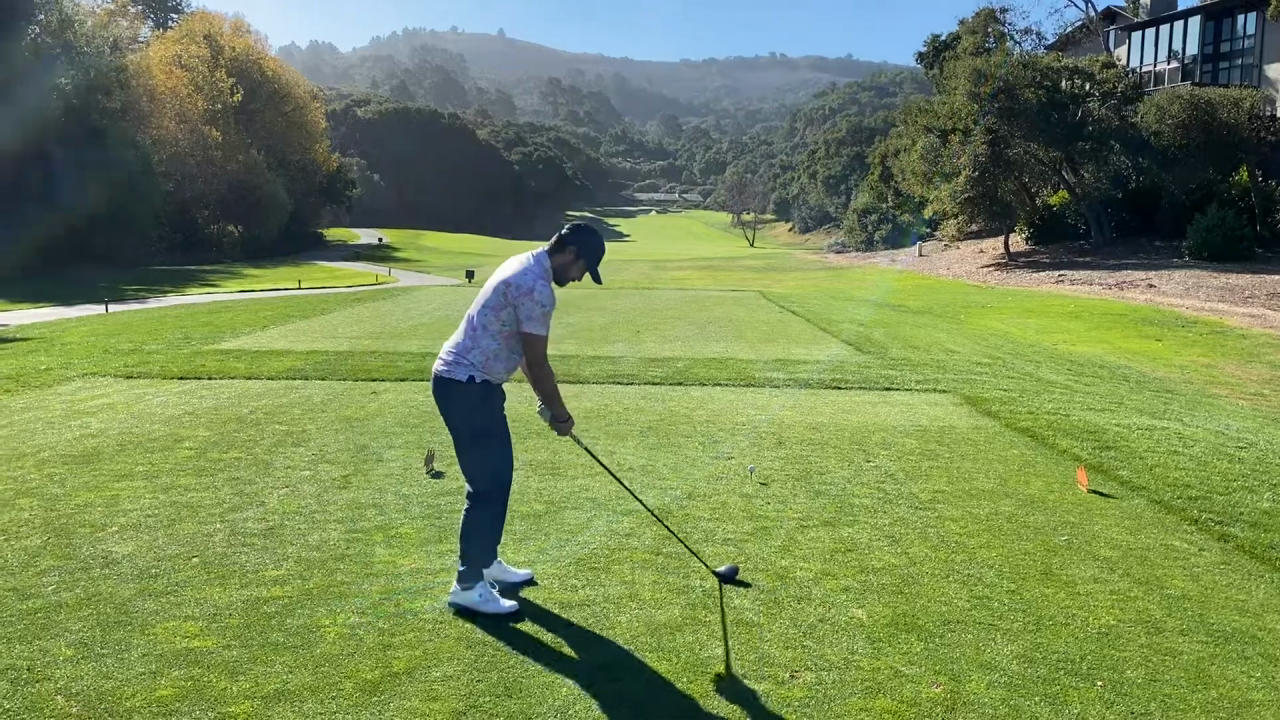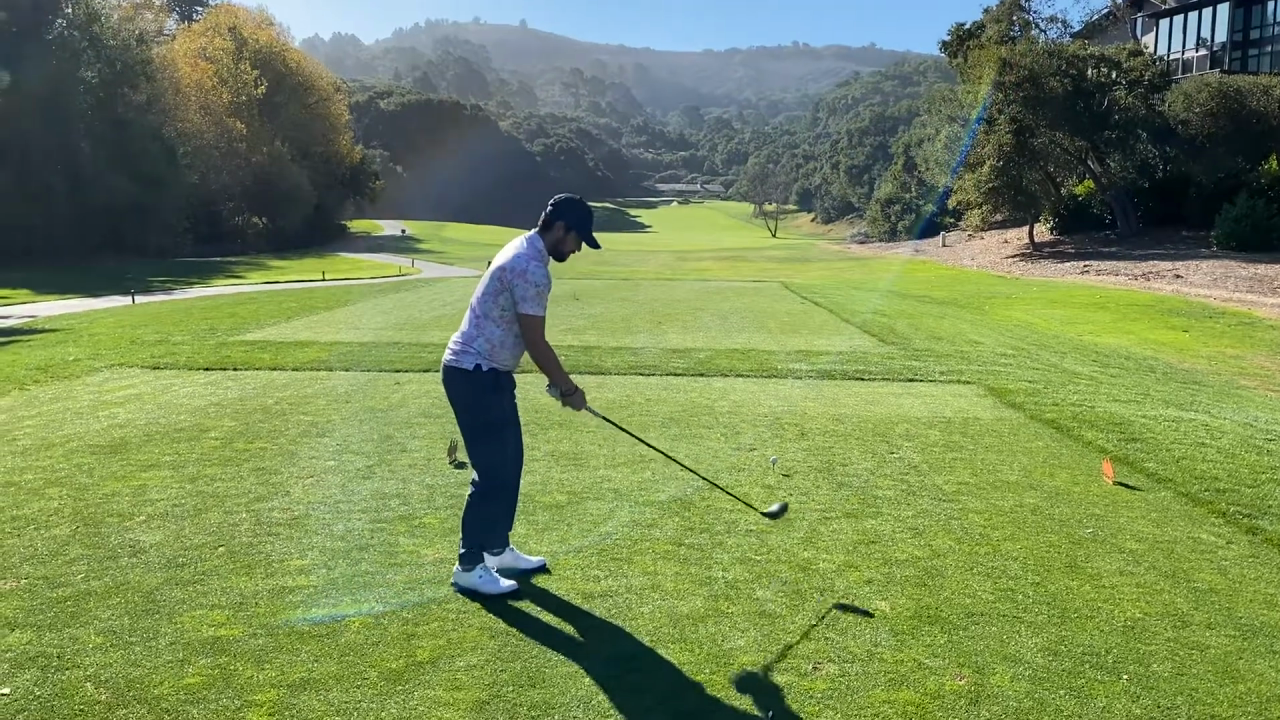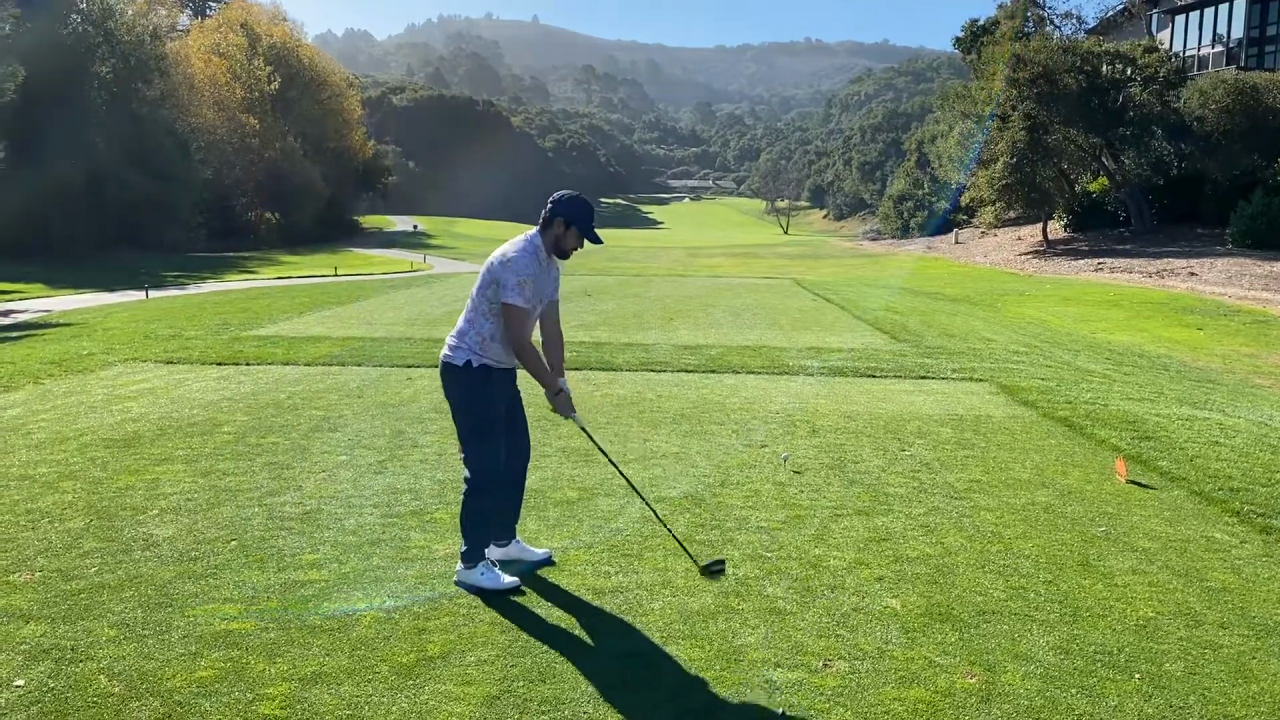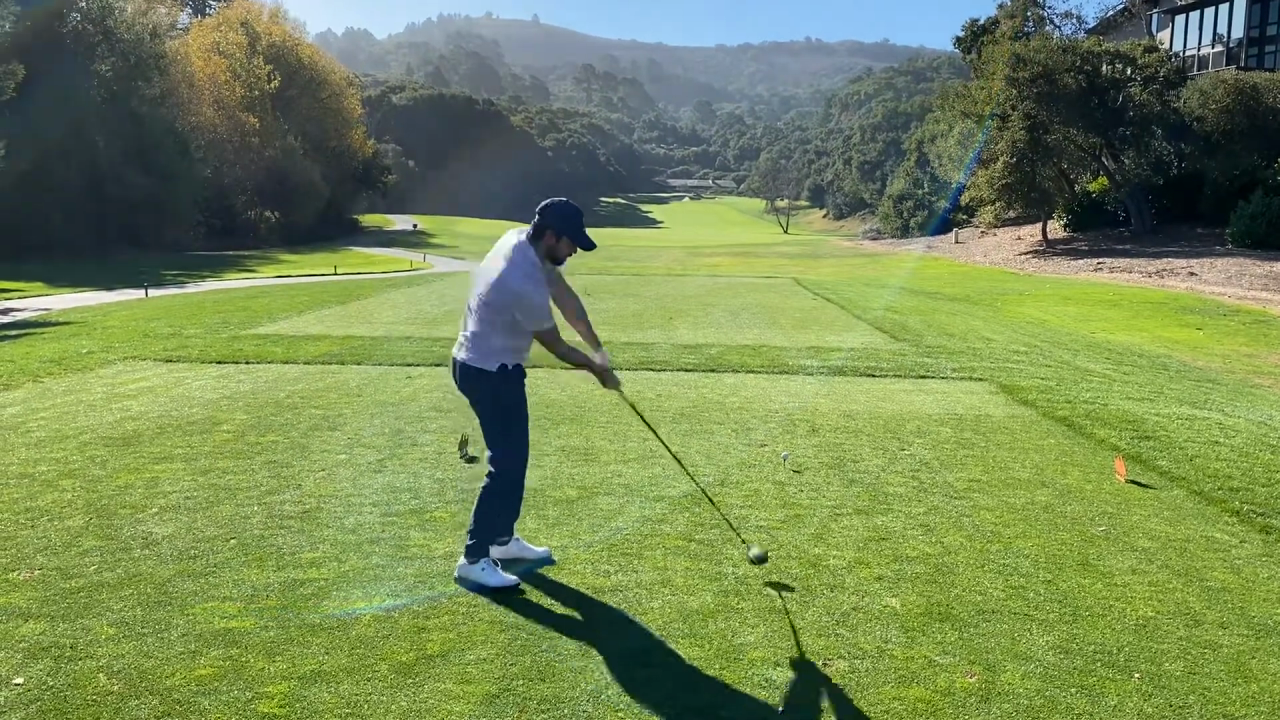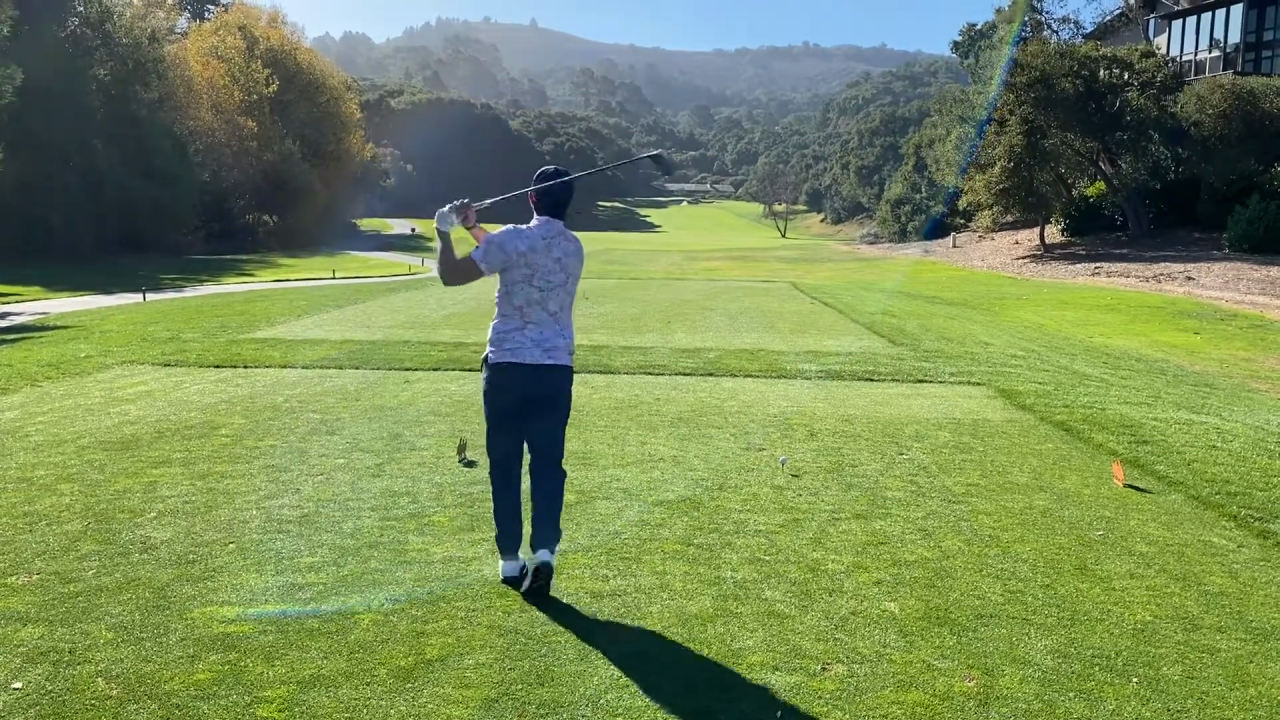
dt=1s
person 1, frame 1
left shoulder: (524, 266)
right shoulder: (536, 287)
left elbow: (523, 353)
right elbow: (536, 362)
left wrist: (546, 400)
right wrist: (559, 413)
left hip: (471, 381)
right hip: (465, 385)
left knee: (498, 473)
right knee: (488, 481)
left ankle: (485, 560)
right ankle: (468, 582)
person 1, frame 2
left shoulder: (523, 252)
right shoulder: (531, 268)
left elbow: (525, 337)
right elbow: (535, 343)
left wrist: (557, 381)
right wrist: (569, 389)
left hip: (487, 372)
right hip: (474, 374)
left knee: (508, 462)
right knee: (493, 471)
left ankle: (496, 549)
right ankle: (470, 564)
person 1, frame 3
left shoulder: (548, 263)
right shoulder: (519, 261)
left elbow: (551, 327)
right elbow: (516, 337)
left wrist: (559, 380)
right wrist: (552, 390)
left hip: (497, 370)
right hip: (469, 369)
left knee: (515, 456)
right knee: (486, 466)
left ankle: (503, 540)
right ankle: (471, 562)
person 1, frame 4
left shoulder: (518, 239)
right shoulder: (522, 282)
left elbow: (565, 296)
right elbow: (554, 345)
left wrist: (597, 347)
right wrist: (597, 369)
left hip: (481, 366)
right hip: (491, 373)
left knee: (513, 455)
right knee: (508, 462)
left ankle: (501, 538)
right ankle: (474, 558)
person 1, frame 5
left shoulder: (513, 240)
right shoulder: (574, 248)
left elbow: (450, 275)
left wrist: (444, 232)
right wrist: (475, 227)
left hip: (506, 367)
right hip: (555, 371)
left knee: (505, 466)
right knee: (547, 467)
left ankle: (509, 559)
right ankle: (543, 551)
